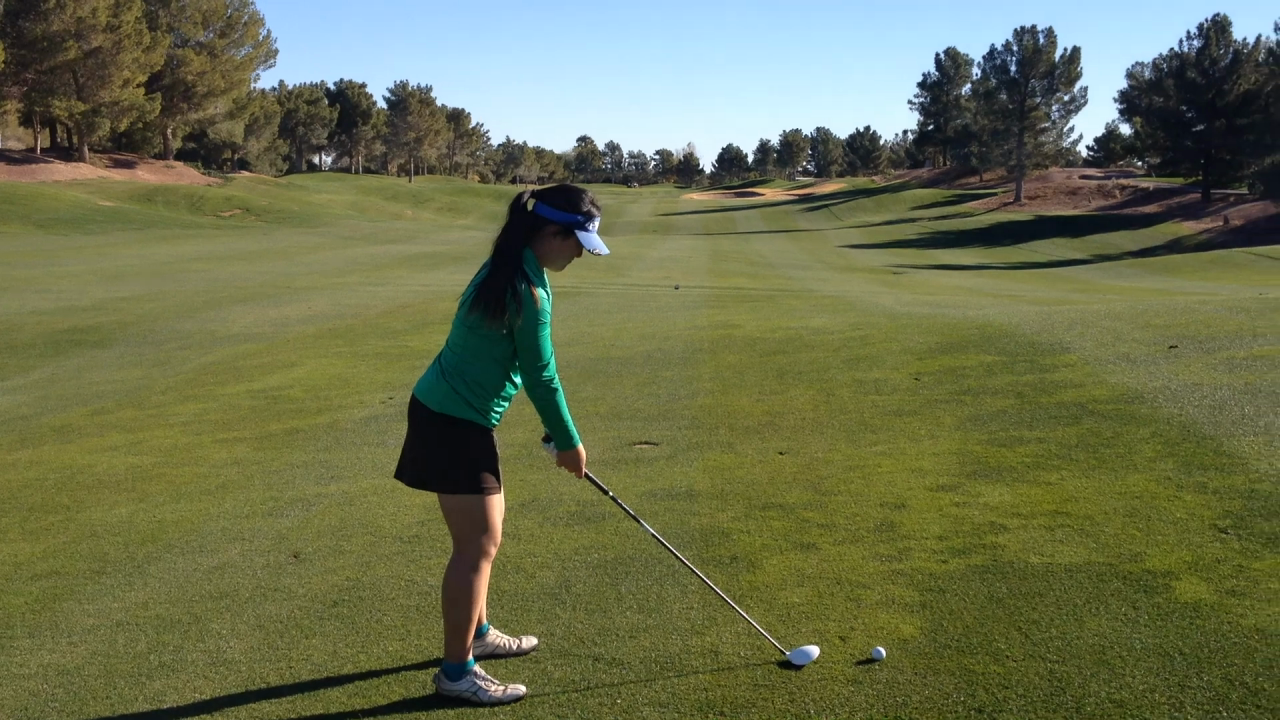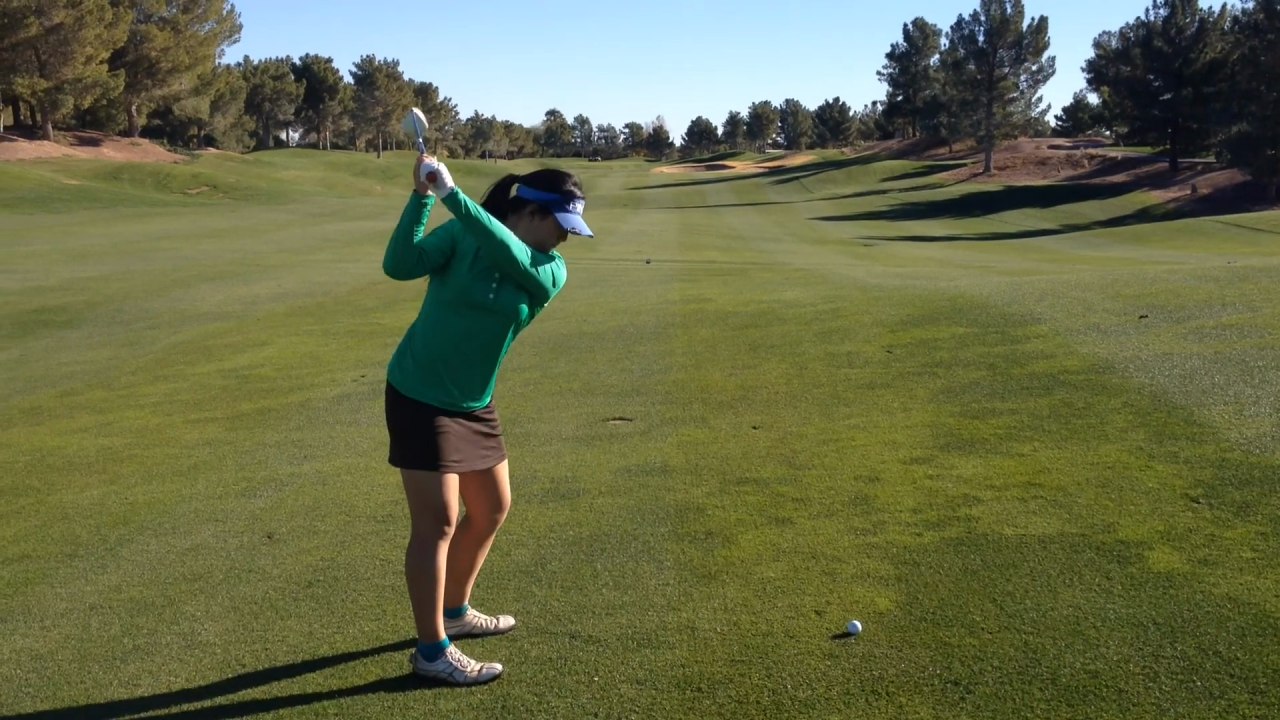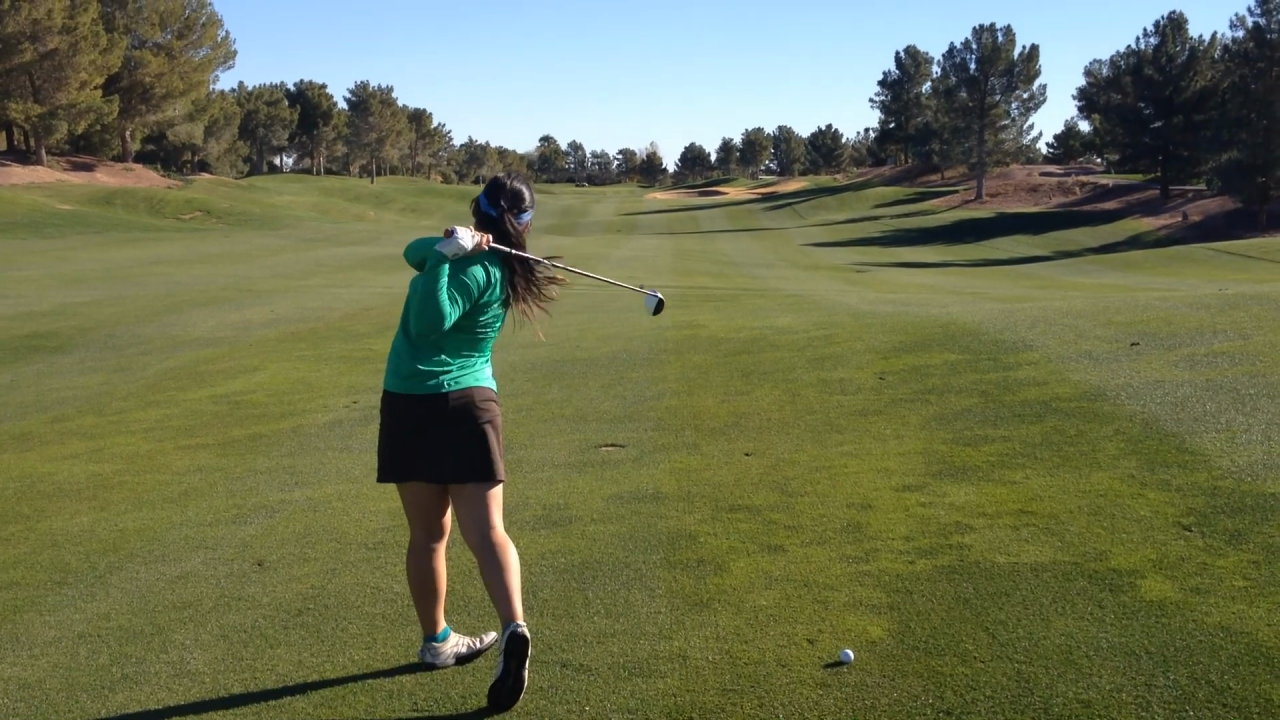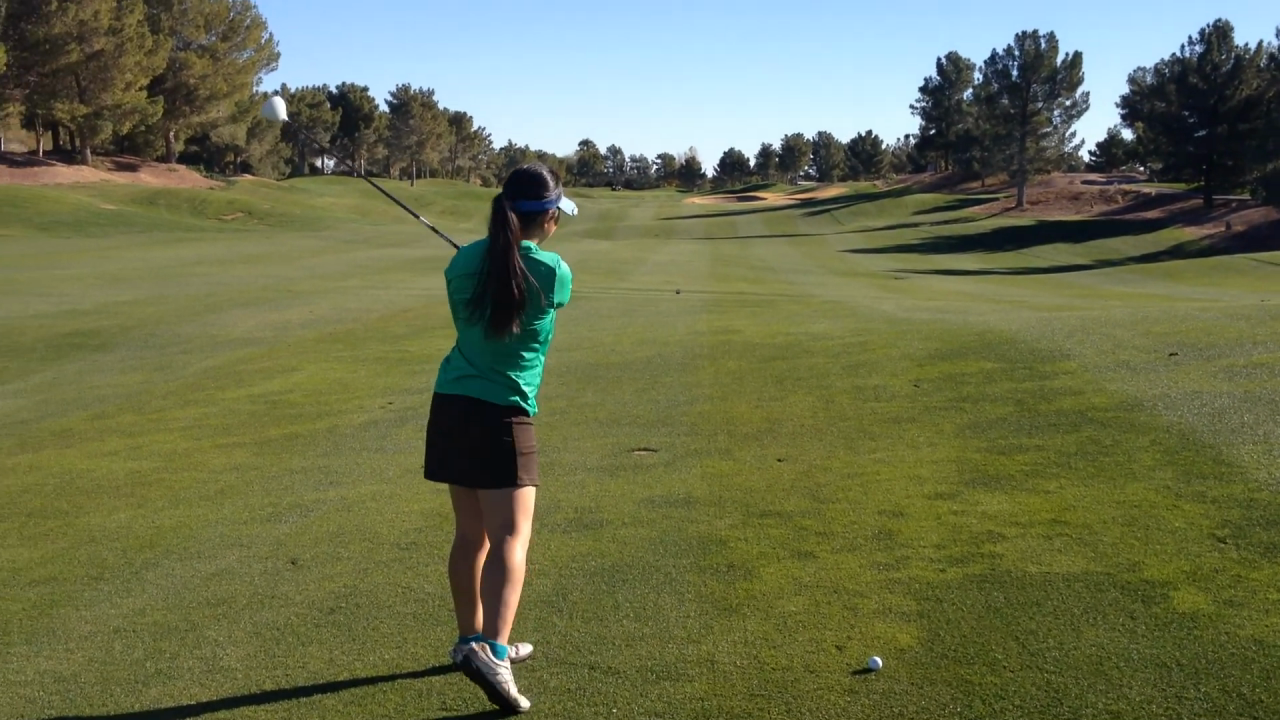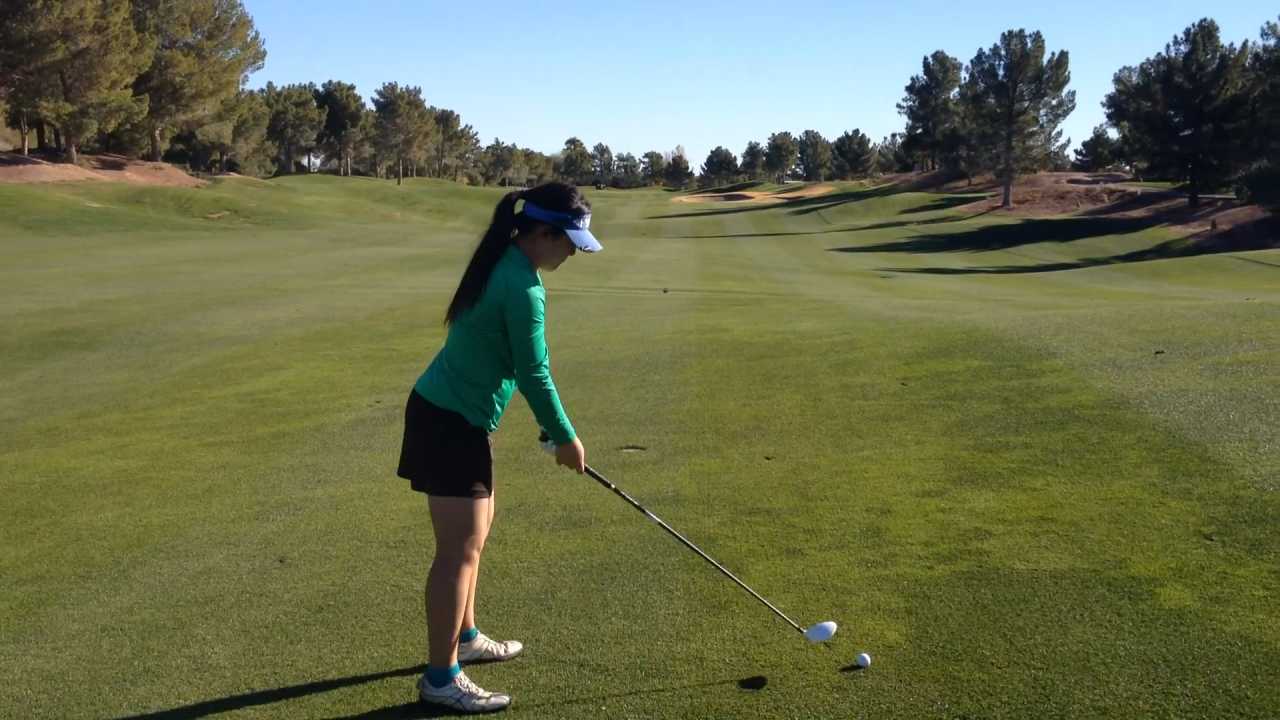
dt=1s
person 1, frame 1
left shoulder: (517, 269)
right shoulder: (526, 292)
left elbow: (537, 368)
right elbow: (540, 377)
left wrist: (558, 433)
right wrist: (569, 442)
left hip: (459, 415)
right hip: (454, 423)
left knee: (486, 530)
right knee: (478, 544)
left ankle: (477, 633)
right ankle: (456, 670)
person 1, frame 2
left shoulder: (550, 272)
right shoulder: (461, 235)
left elbow: (510, 255)
right elbow: (398, 266)
left wrist: (453, 196)
right wrist: (420, 198)
left hip: (474, 403)
right hip: (419, 396)
left knee: (491, 509)
right knee: (438, 523)
left ankle: (454, 611)
right ankle: (432, 651)
person 1, frame 3
left shoulder: (475, 268)
right shoulder: (499, 262)
left elbow: (428, 325)
left wrist: (447, 251)
left hip: (411, 404)
right hip: (470, 404)
left knee: (428, 532)
right knee: (487, 530)
left ankle: (436, 639)
right ankle: (514, 628)
person 1, frame 4
left shoulder: (464, 262)
right shoulder: (555, 272)
left hip: (452, 405)
right hip: (502, 414)
left knee: (472, 533)
right knee: (511, 535)
left ankle: (473, 640)
right ankle: (492, 650)
person 1, frame 5
left shoulder: (504, 265)
right shoulder: (522, 287)
left elbow: (520, 365)
right elbow: (533, 373)
left wrist: (550, 426)
right wrist: (564, 436)
left hip: (451, 412)
right hip: (452, 421)
left knee: (473, 534)
right knee: (460, 550)
left ankle: (464, 636)
right ankle: (440, 677)
